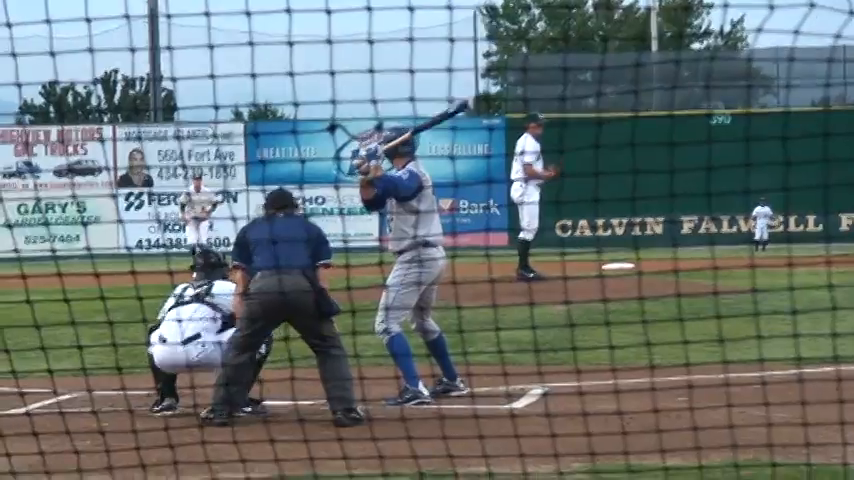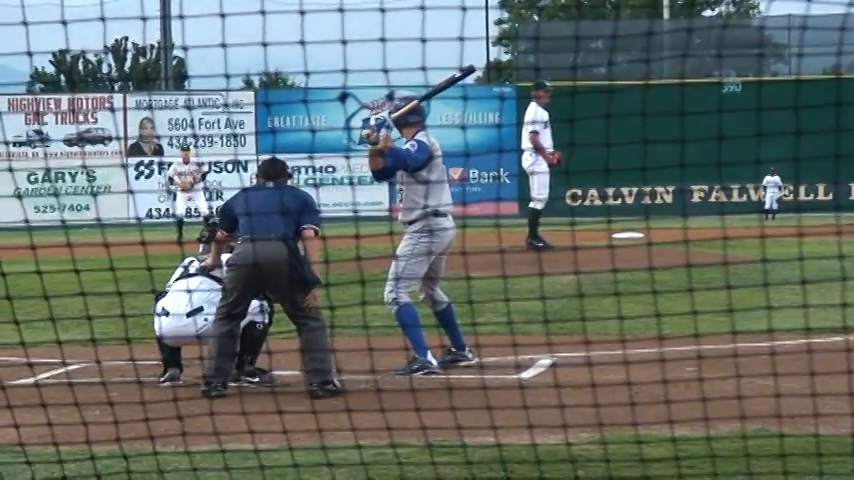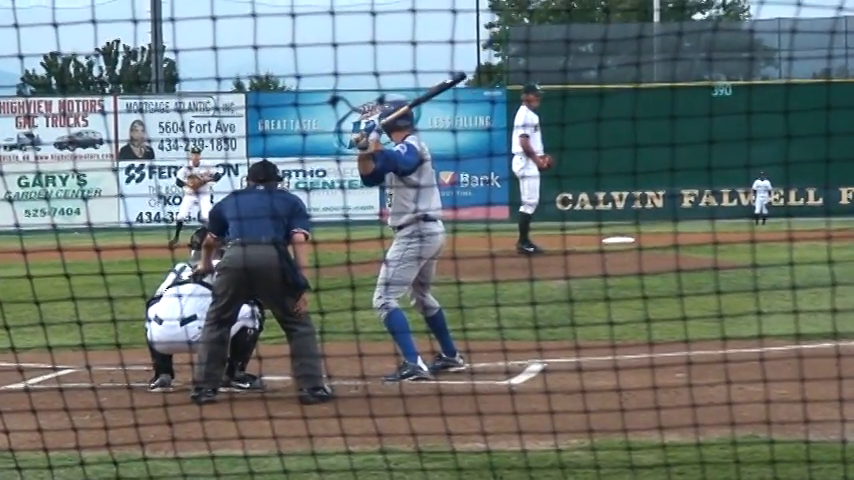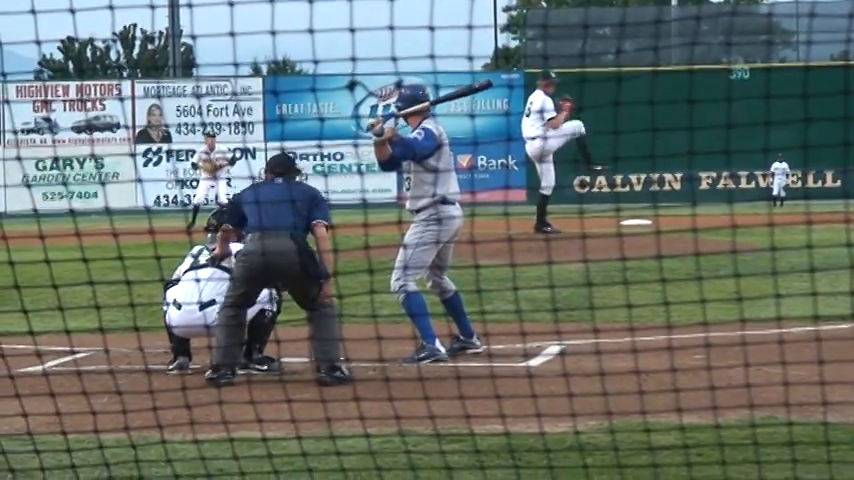
dt=1s
person 1, frame 1
left shoulder: (412, 173)
right shoulder: (404, 176)
left elbow: (392, 188)
right elbow: (372, 202)
left wrist: (374, 165)
right wrist: (365, 176)
left hip: (416, 258)
right hip: (429, 257)
left knee: (386, 323)
right knee: (422, 320)
left ankle: (414, 388)
right ankle: (452, 380)
person 1, frame 2
left shoulder: (422, 143)
right shoulder: (414, 146)
left elbow: (403, 161)
right elbow: (380, 172)
left wrist: (384, 137)
right wrist: (375, 146)
left hip: (426, 229)
right hip: (438, 227)
left knee: (395, 293)
right knee: (430, 290)
left ankle: (423, 359)
right ankle: (461, 350)
person 1, frame 3
left shoulder: (411, 147)
right shoulder: (402, 151)
left elbow: (389, 163)
right elbow: (370, 177)
left wrist: (374, 140)
right wrist: (363, 150)
left hip: (415, 233)
right hip: (428, 231)
left knee: (384, 299)
right knee: (422, 295)
left ankle: (413, 364)
right ankle: (451, 356)
person 1, frame 4
left shoulder: (428, 130)
right shoulder: (422, 133)
left elbow: (410, 150)
right elbow: (388, 162)
left wrist: (391, 133)
right wrist: (379, 136)
left hip: (433, 217)
right hip: (445, 215)
left knee: (402, 281)
right knee: (437, 278)
left ankle: (431, 346)
right ankle: (468, 338)
person 2, frame 1
left shoulder: (249, 230)
right shoulder: (311, 228)
left elbow: (241, 279)
right elbow: (320, 275)
left wrist: (240, 321)
right wrist: (327, 310)
left hip: (262, 290)
right hip: (303, 289)
left knee: (239, 348)
right knee: (331, 348)
left ankle: (221, 410)
right ankle: (345, 410)
person 2, frame 2
left shoulder: (240, 197)
right shoulder: (301, 197)
left elbow: (221, 237)
right elbow: (309, 237)
left wrist: (214, 259)
right wrist: (311, 281)
left hip: (244, 255)
right hip: (283, 255)
left knee: (226, 317)
right knee: (309, 318)
left ankle: (214, 382)
right ankle: (321, 381)
person 2, frame 3
left shoulder: (229, 201)
right shoulder: (290, 200)
left elbow: (210, 242)
right elbow: (299, 240)
left wrist: (205, 264)
right wrist: (302, 285)
left hip: (234, 258)
right hip: (272, 258)
left knee: (216, 322)
right knee: (299, 323)
left ankle: (204, 387)
right ankle: (312, 387)
person 2, frame 4
left shoulder: (249, 192)
right shoulder: (309, 192)
left elbow: (226, 231)
right elbow: (322, 235)
left wrist: (221, 252)
right wrist: (327, 277)
left hip: (254, 250)
right hip: (292, 251)
left knee: (232, 309)
right knee: (322, 307)
left ankle: (222, 368)
right ankle: (329, 367)
person 3, frame 1
left shoulder: (525, 140)
right shoulder: (530, 142)
right elbow: (528, 170)
left wrist: (544, 172)
right wrist: (547, 174)
left hip: (526, 188)
right hip: (527, 188)
left knee: (529, 228)
right knee: (529, 228)
left ankle: (524, 267)
right ankle: (522, 269)
person 3, frame 2
left shoulder: (539, 110)
right shoulder: (535, 111)
right elbow: (533, 139)
left wrist: (550, 153)
right wrist: (547, 157)
left hip: (539, 158)
right hip: (537, 158)
left knee: (540, 198)
right knee: (539, 198)
left ankle: (534, 236)
right ankle: (532, 237)
person 3, frame 3
left shoulder: (530, 114)
right shoulder: (525, 114)
right elbow: (524, 143)
left wrist: (540, 157)
right wrist: (538, 161)
left hip: (529, 162)
right hip: (527, 162)
left knee: (530, 202)
right knee: (530, 202)
left ankle: (524, 240)
right ankle: (523, 242)
person 3, frame 4
left shoulder: (533, 98)
right shoulder: (544, 99)
right elbow: (554, 124)
left wrist: (561, 108)
right wrist: (566, 111)
left hip: (533, 147)
right hip: (543, 143)
left knee: (547, 185)
right knee: (577, 126)
left ankle: (541, 223)
right ankle: (589, 163)
person 4, frame 1
left shoulder: (180, 289)
right shoulder: (229, 288)
left elbow: (161, 321)
left hip: (164, 356)
right hip: (203, 351)
left knee: (156, 334)
left ankle: (166, 398)
person 4, frame 2
left shoulder: (186, 263)
right shoulder: (230, 260)
left elbow: (168, 292)
left hip: (167, 330)
right hip: (204, 326)
left knee: (162, 302)
right knee: (261, 305)
left ankle: (171, 369)
right ankle: (244, 371)
person 4, frame 3
left shoulder: (177, 269)
left elbow: (158, 298)
left hip: (160, 338)
right hip: (198, 335)
left knee: (154, 308)
right knee: (253, 311)
left ankle: (162, 375)
right ankle: (235, 375)
person 4, frame 4
left shoulder: (194, 252)
right shoulder: (240, 250)
left elbow: (175, 281)
left hip: (179, 322)
right hip: (217, 317)
left knee: (172, 291)
right knee: (270, 295)
left ankle: (180, 357)
right ankle: (252, 358)
